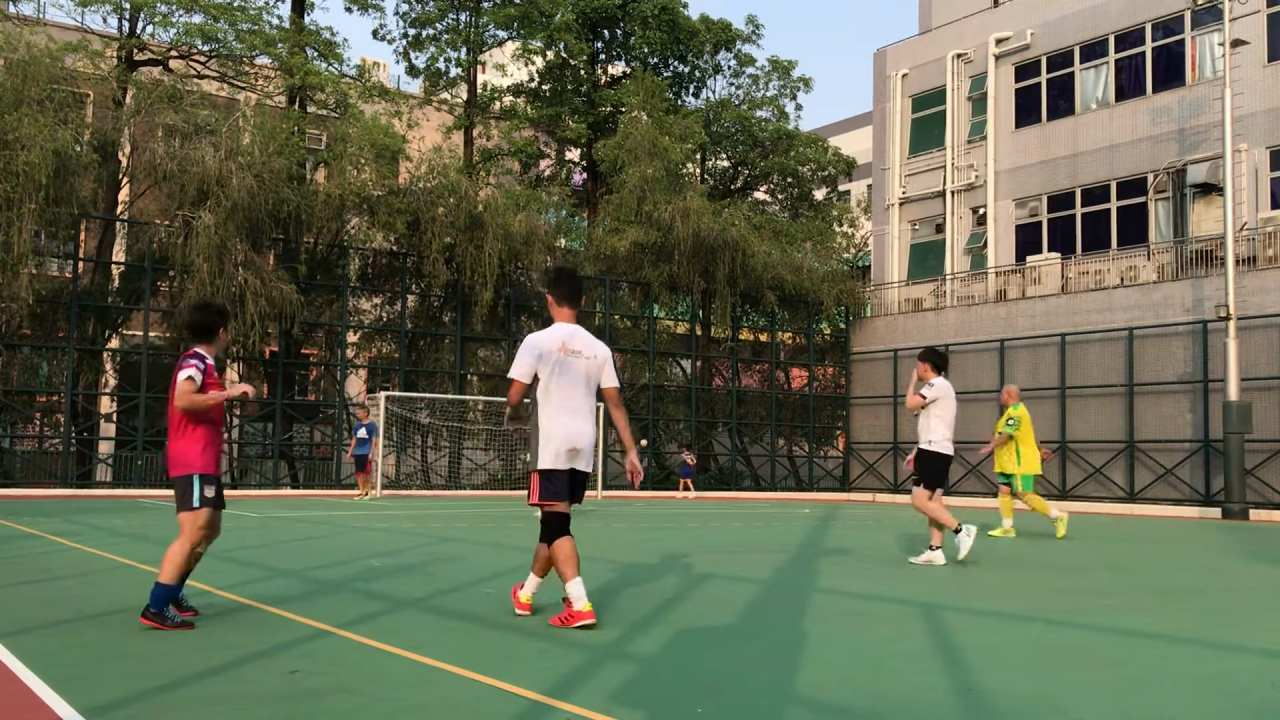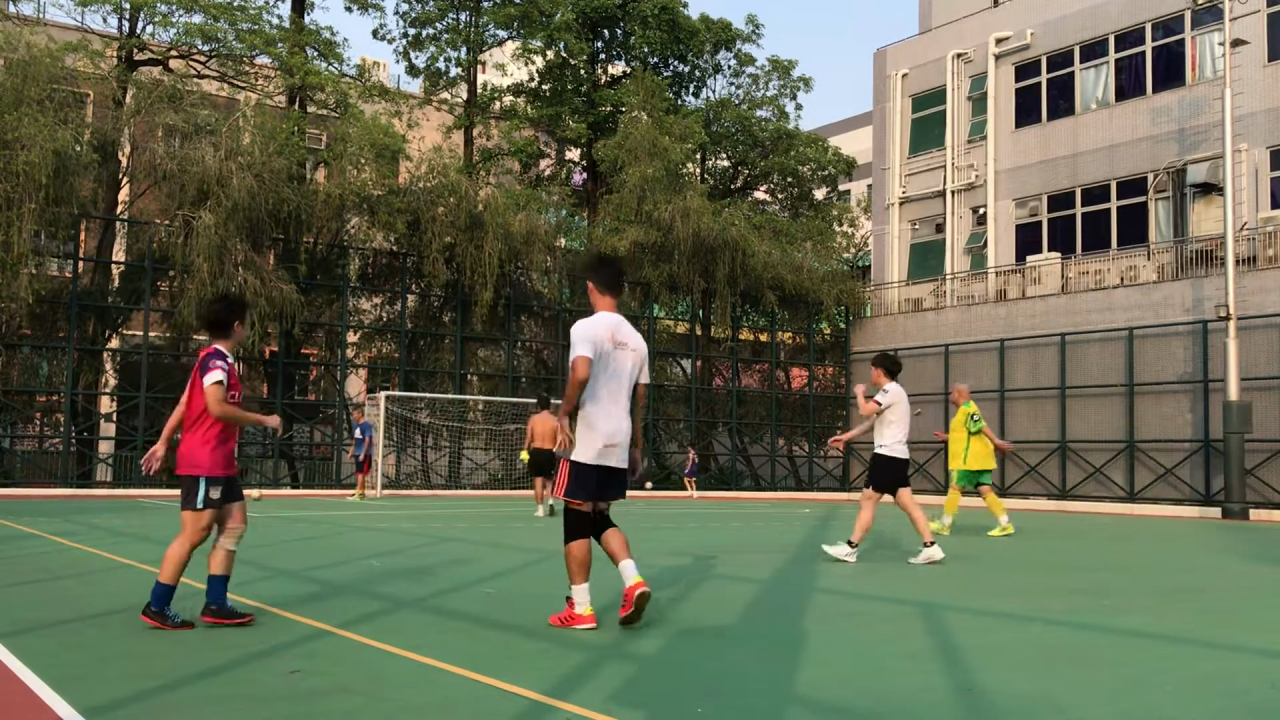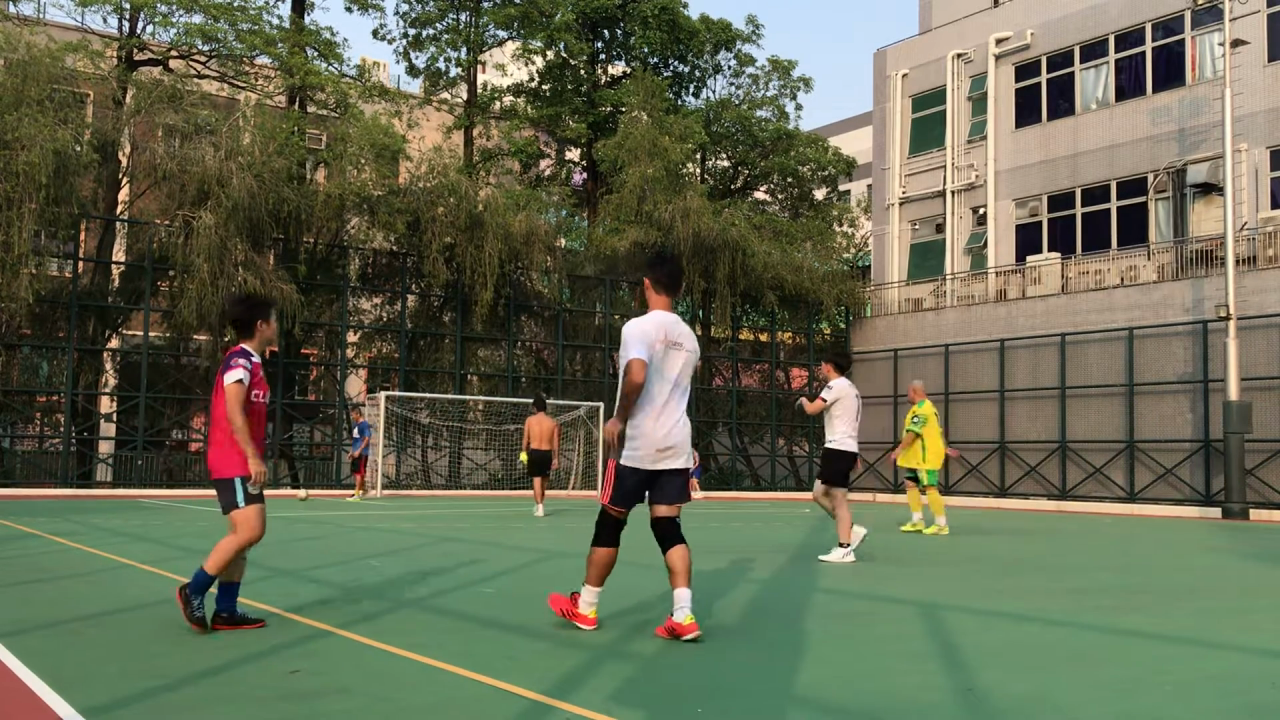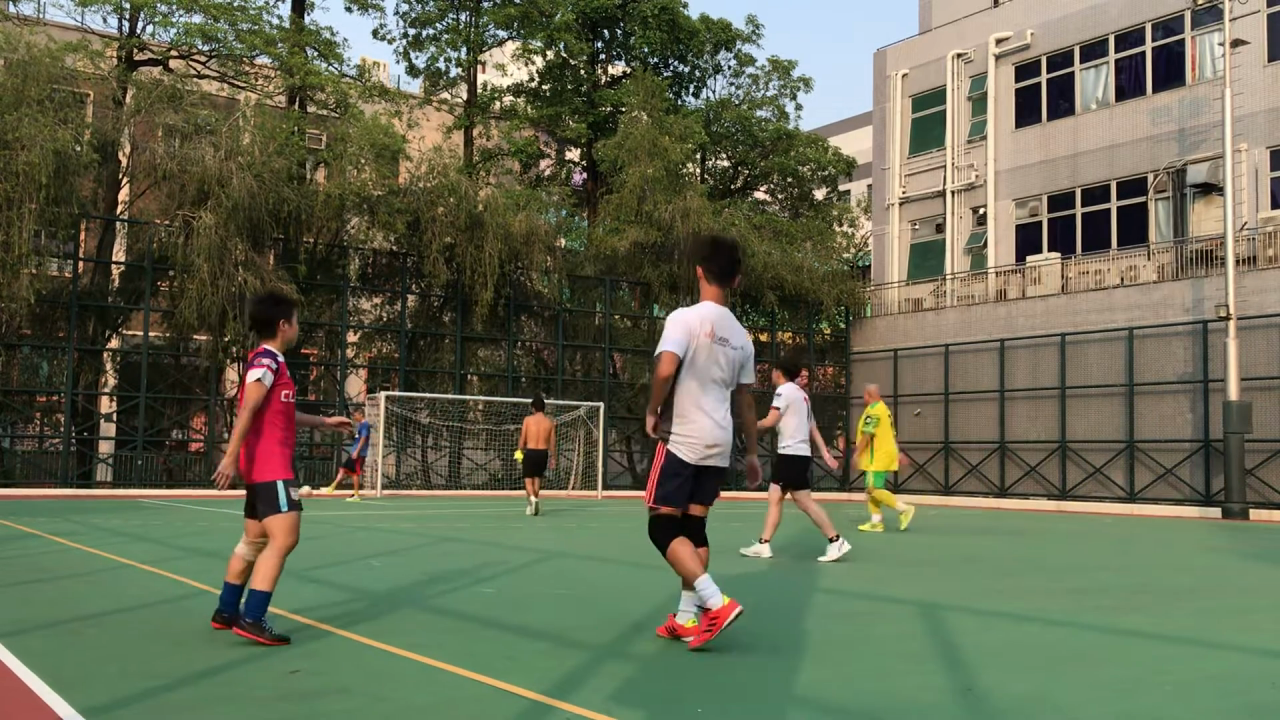
dt=0.3s
person 1, frame 1
left shoulder: (538, 340)
right shoulder: (599, 348)
left elbow: (515, 397)
right elbow: (616, 406)
left wrist: (511, 415)
right wrist: (631, 453)
left hip: (552, 446)
right hip: (584, 447)
left knee: (554, 522)
right knee: (556, 522)
left ankle: (579, 605)
right ankle: (527, 592)
person 1, frame 2
left shoulder: (587, 327)
right shoulder: (636, 340)
left elbow: (580, 373)
left wrist: (563, 415)
right wrist: (635, 447)
left hip: (587, 441)
right hip: (619, 443)
left knee: (577, 520)
right knee: (600, 519)
left ankle: (581, 608)
right ankle: (632, 581)
person 1, frame 3
left shoulder: (640, 327)
right shoulder: (690, 337)
left elbow: (635, 376)
left wrist: (617, 421)
left hip: (638, 445)
right hip: (678, 446)
left knee: (610, 524)
right knee: (669, 527)
left ankle: (585, 604)
right ankle: (683, 615)
person 1, frame 4
left shoulder: (684, 318)
right shoulder: (742, 336)
left elbow: (665, 370)
right elbow: (745, 401)
left wrist: (653, 412)
right wrist: (752, 452)
left hip: (681, 438)
right hip: (718, 443)
left knee: (663, 528)
right knee: (693, 527)
left ankle: (717, 603)
right ankle: (686, 617)
person 2, frame 1
left shoulder: (203, 364)
right shoulder: (194, 361)
right elbow: (183, 402)
right wrist: (230, 392)
left hip: (206, 464)
right hip: (194, 464)
left knee: (209, 532)
right knee: (193, 534)
left ankle: (171, 590)
right ankle: (156, 608)
person 2, frame 2
left shoulder: (217, 360)
right shoulder: (217, 360)
left elbow: (183, 404)
right elbow: (217, 408)
left wrist: (163, 443)
right wrist: (263, 420)
left hip: (219, 463)
right hip: (203, 463)
left knee: (234, 526)
right knee: (195, 534)
left ankle: (216, 604)
right ankle: (157, 606)
person 2, frame 3
left shoulder: (251, 361)
right shoulder: (240, 359)
right elbow: (233, 410)
left wrist: (254, 457)
right wrist: (253, 457)
left hip: (239, 464)
right hip: (233, 464)
left knee: (247, 534)
right knee: (249, 531)
left ankle: (226, 610)
right ankle: (195, 590)
person 2, frame 4
left shoulder: (271, 362)
right shoulder: (266, 360)
right elbow: (247, 410)
left wrist: (325, 421)
right wrist: (230, 456)
left hip: (265, 468)
right hip: (270, 467)
left knee: (255, 539)
right knee: (284, 539)
left ankle: (227, 610)
right ankle: (252, 618)
person 3, frame 1
left shoulder: (935, 385)
right shoulder: (938, 386)
left elbow: (910, 404)
left wrist: (913, 382)
right wrist: (917, 451)
left hip: (934, 452)
right hip: (931, 451)
left knee: (920, 501)
right knee: (932, 502)
left ankle: (961, 530)
right ankle: (935, 550)
person 3, frame 2
left shoulder: (890, 391)
right shoulder: (891, 392)
left elbow: (865, 412)
right elbow: (871, 422)
left wrist: (859, 393)
right wrist: (846, 437)
left hip: (887, 455)
right hip: (897, 457)
left knee: (867, 502)
right knee: (908, 503)
left ankle: (850, 548)
right ankle: (930, 547)
person 3, frame 3
left shoulder: (836, 385)
right shoulder: (849, 388)
left elbow: (813, 410)
right elbow: (855, 423)
left wrist: (804, 400)
right wrist: (855, 455)
left hip: (838, 450)
right hip: (844, 450)
left knee: (838, 500)
right knee: (819, 494)
left ankle: (844, 549)
right ankle: (852, 530)
person 3, frame 4
left shoulder: (784, 391)
right shoulder: (800, 393)
left elbow: (770, 422)
right elbow: (813, 428)
left wrist: (755, 425)
right wrist: (825, 454)
left hip: (792, 454)
right hip: (793, 454)
left knee: (805, 502)
right knee: (773, 499)
left ankle: (836, 542)
right ankle: (763, 544)
